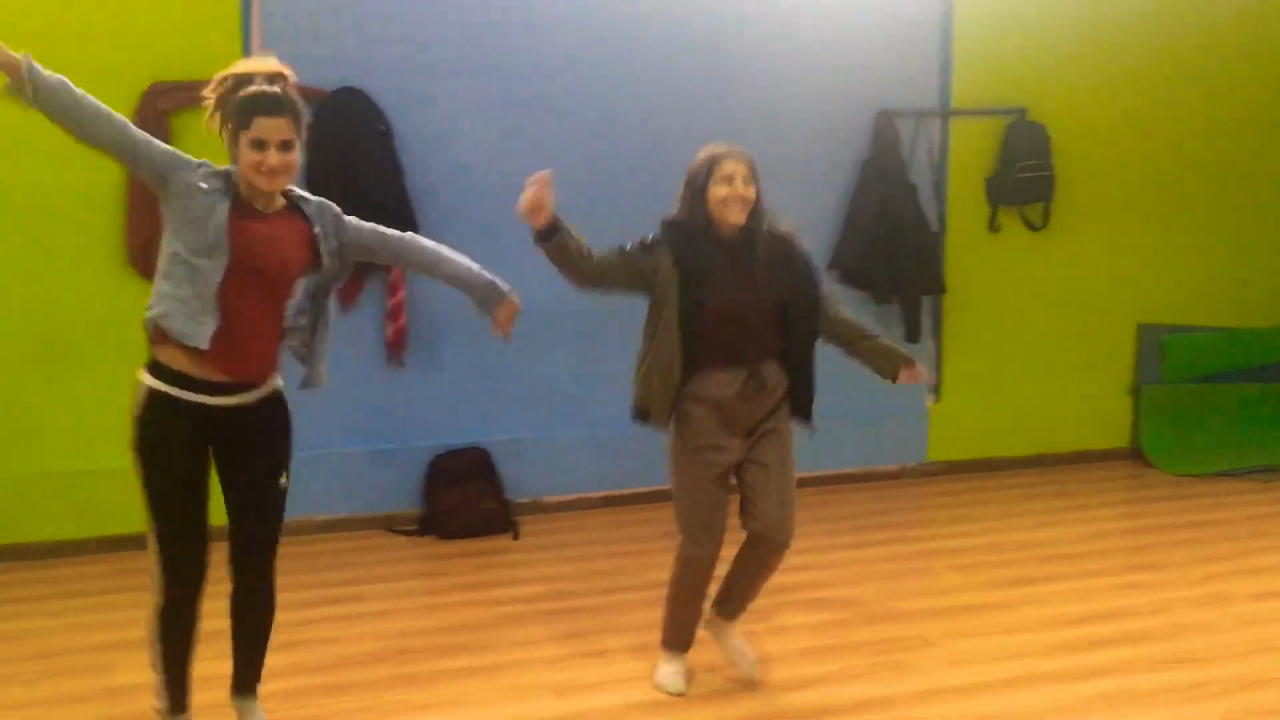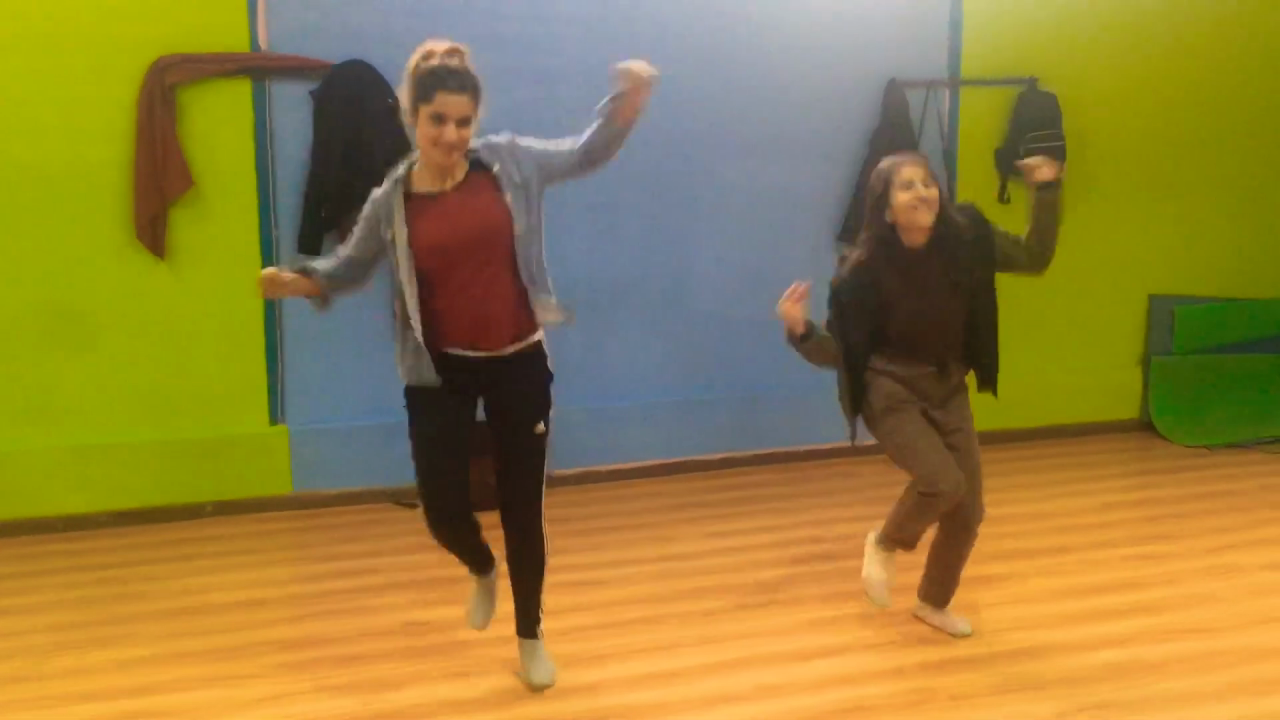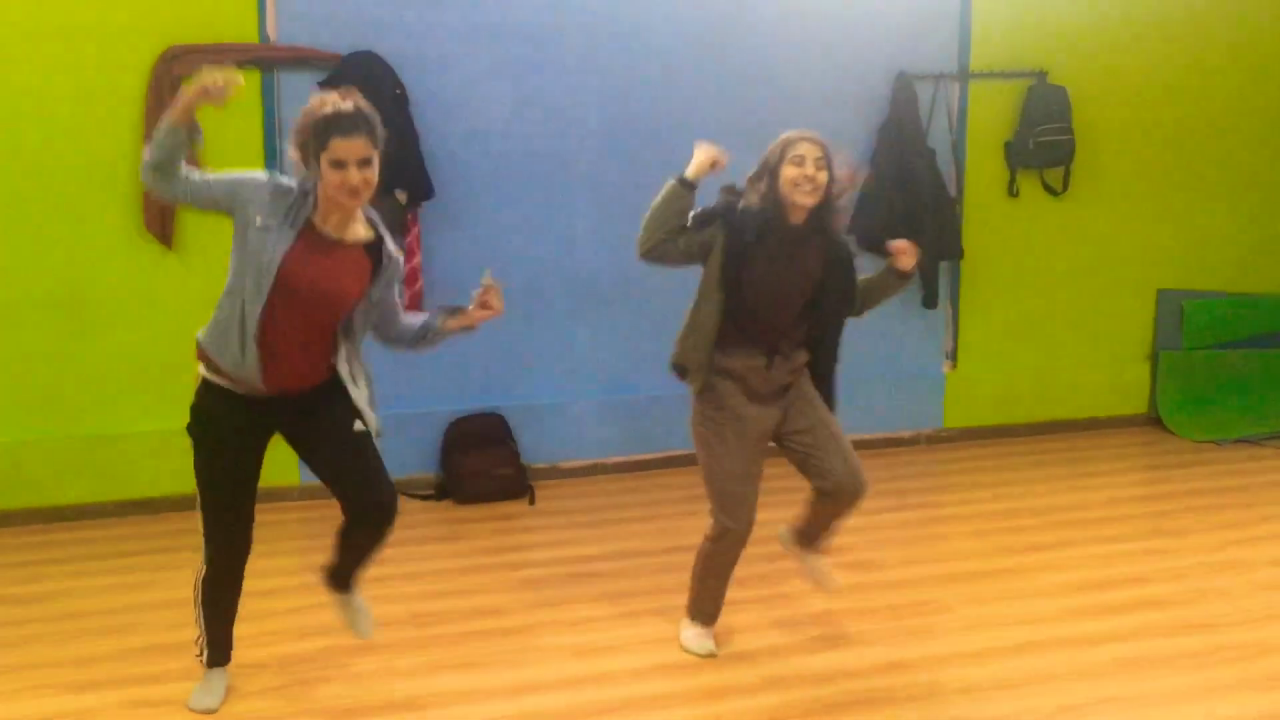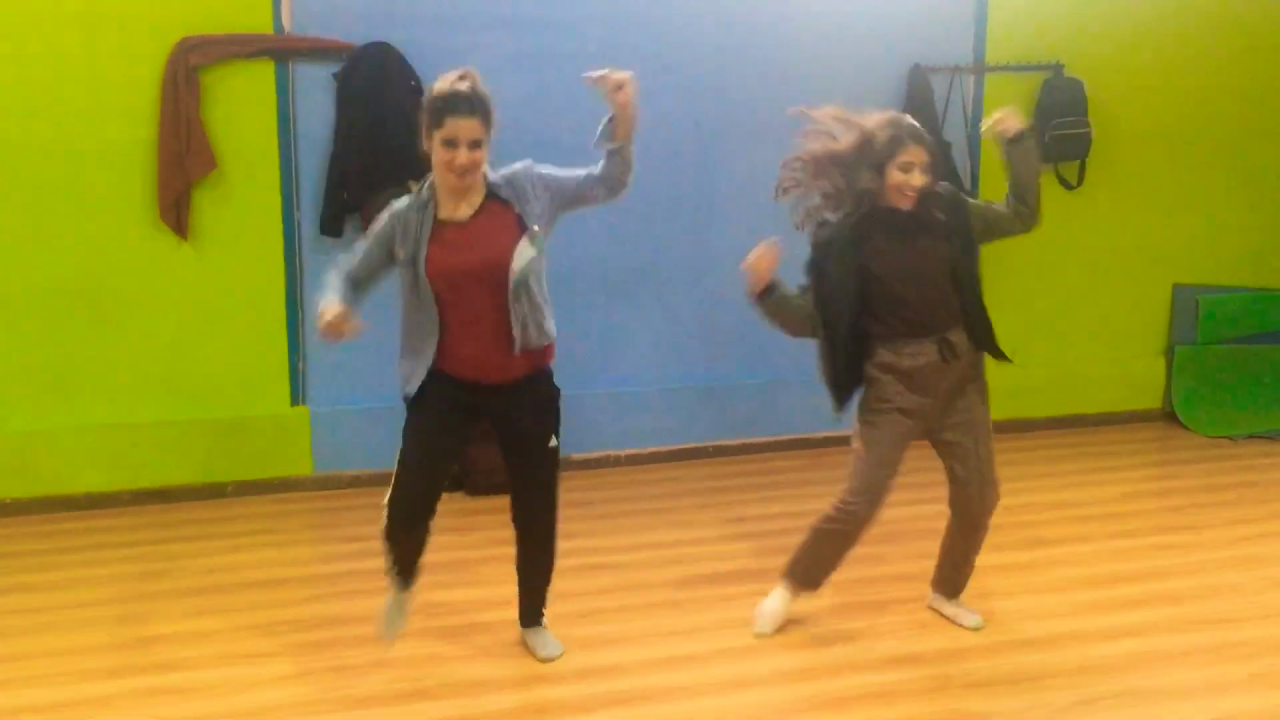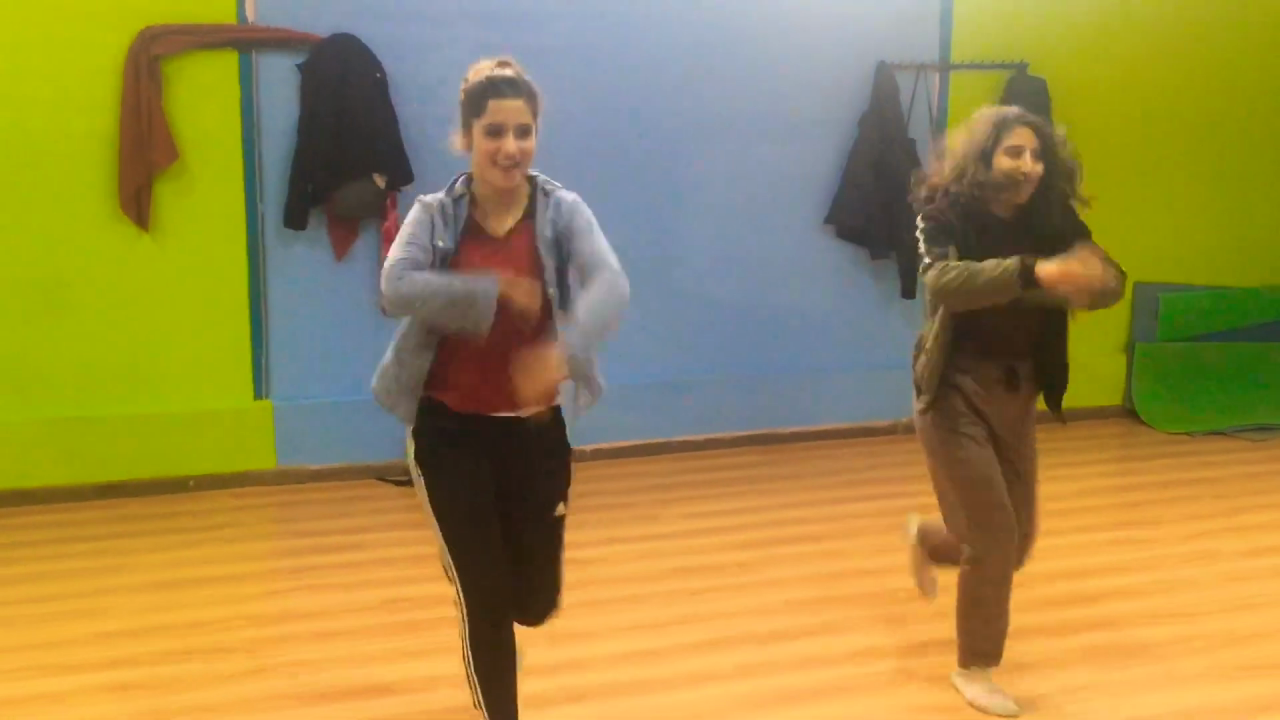
dt=1s
person 1, frame 1
left shoulder: (318, 220)
right shoulder: (193, 187)
left elbow: (402, 246)
right elbow: (99, 124)
left wrist: (487, 286)
left hip: (258, 410)
right hip: (177, 403)
left knee: (256, 565)
right knee: (182, 575)
person 1, frame 2
left shoulder: (506, 164)
right shoulder: (390, 201)
left elbow: (588, 153)
right elbow: (349, 266)
left wrist: (624, 105)
right wrist: (302, 280)
left hip: (517, 361)
right hip: (439, 371)
left knee: (522, 507)
right knee: (441, 507)
left ankle: (530, 634)
right ankle: (484, 568)
person 1, frame 3
left shoulder: (381, 257)
right shoulder: (267, 203)
left elbow: (394, 329)
right elbow: (165, 179)
left wrist: (463, 317)
right wrist: (185, 109)
left hip: (316, 395)
right hip: (230, 394)
left knee: (376, 508)
right knee: (227, 544)
left ankle: (343, 582)
right ankle: (215, 663)
person 1, frame 4
left shoulder: (521, 189)
right shoulder: (407, 218)
left elbow: (608, 183)
right elbow: (353, 275)
left wrist: (620, 121)
right wrist: (334, 307)
left hip: (524, 380)
right hip: (444, 381)
left knee: (537, 517)
right knee: (406, 515)
left ankle: (532, 620)
right ankle: (402, 583)
person 1, frame 5
left shoulder: (562, 210)
right shoulder: (433, 213)
left elbow: (611, 287)
right elbow: (396, 293)
left wrist: (563, 350)
right wrist: (492, 295)
left hip: (531, 425)
right hip: (448, 426)
left knee: (538, 594)
right knee: (484, 596)
left ankle: (510, 609)
person 2, frame 1
left shoulder: (777, 252)
right shoulder: (670, 253)
left elbow: (822, 316)
right elbow: (591, 272)
left wrist: (891, 360)
right wrist: (547, 225)
left hip: (767, 408)
right hip: (702, 411)
left knee: (775, 532)
right knee: (699, 547)
left ankle: (726, 619)
right ankle: (673, 649)
person 2, frame 2
left shoulder: (963, 239)
right shoulder: (865, 270)
left elbow: (1034, 258)
right elbow: (838, 350)
left wrist: (1046, 192)
right wrist: (800, 330)
left hip: (947, 392)
right hip: (890, 392)
left knee: (967, 510)
right knee: (941, 483)
left ankle: (933, 602)
right ankle: (885, 544)
person 2, frame 3
left shoulder: (826, 242)
right shoulder: (734, 225)
left elbow: (846, 301)
right elbow: (653, 248)
left wrist: (894, 272)
right wrist: (688, 179)
left hip: (791, 382)
right hip: (728, 384)
left knee: (845, 483)
right knee: (733, 520)
left ankle: (806, 543)
right ankle: (699, 618)
person 2, frame 4
left shoulder: (946, 214)
right shoulder: (843, 234)
left elbow: (1023, 217)
right elbow: (806, 321)
left wrist: (1018, 142)
right wrist: (763, 287)
left hip: (957, 374)
right hip: (893, 380)
left knee: (978, 496)
right knee: (859, 503)
left ankle: (948, 592)
right ankle: (792, 586)
person 2, frame 5
left shoulder: (1054, 220)
right shoulder: (944, 212)
left elbow: (1110, 283)
right elbow: (944, 283)
left wrist: (1078, 281)
right wrist: (1033, 274)
left hip: (1016, 398)
right hip: (953, 396)
left knee: (1013, 544)
right knee: (991, 541)
left ankle: (929, 540)
right ankle: (974, 670)
